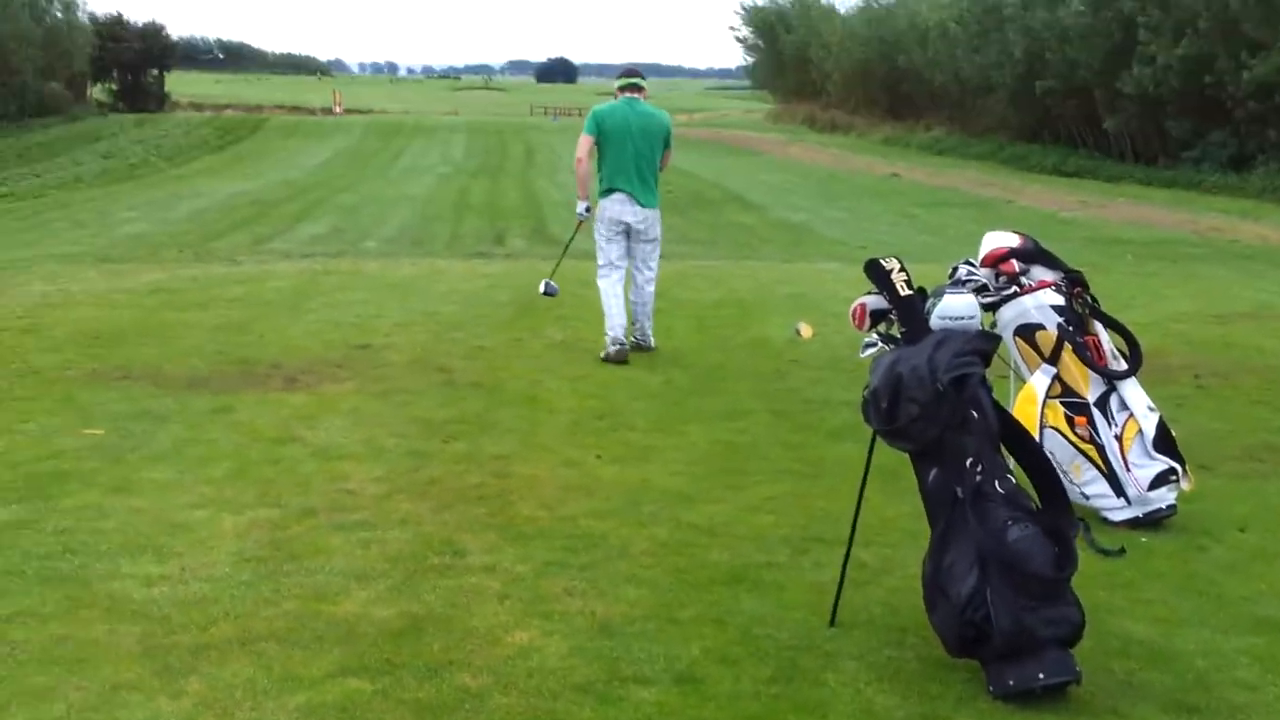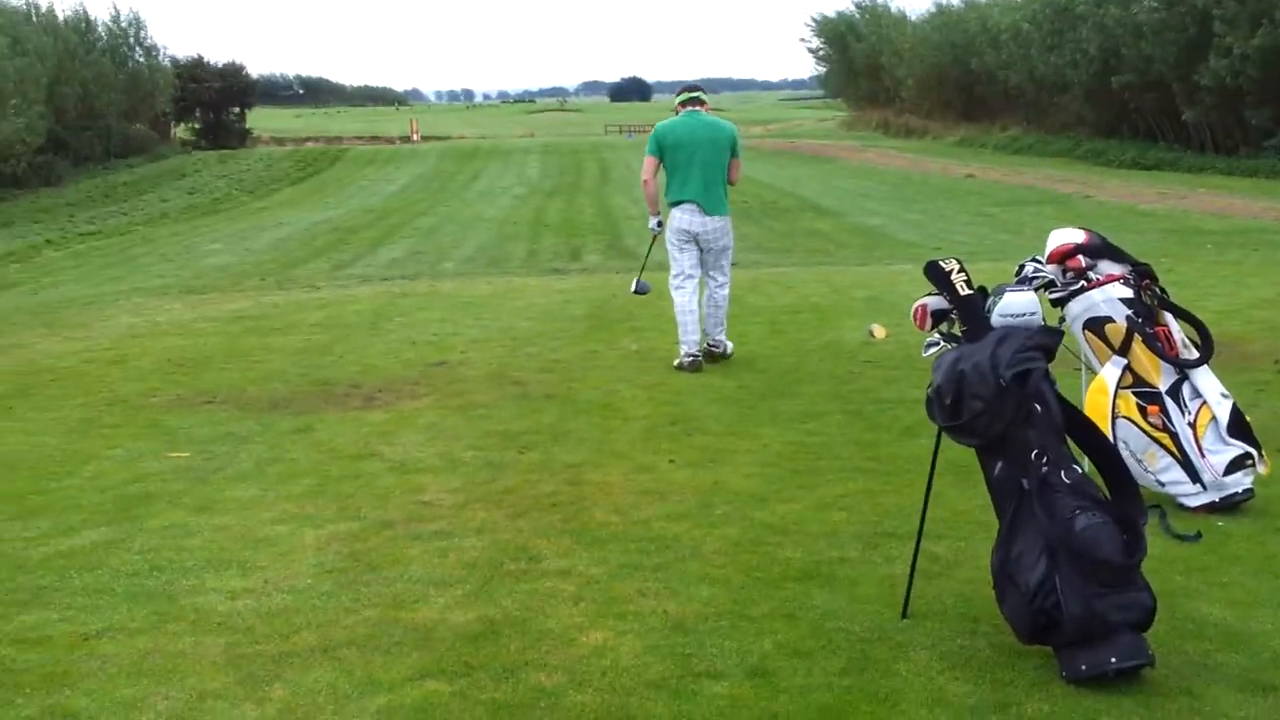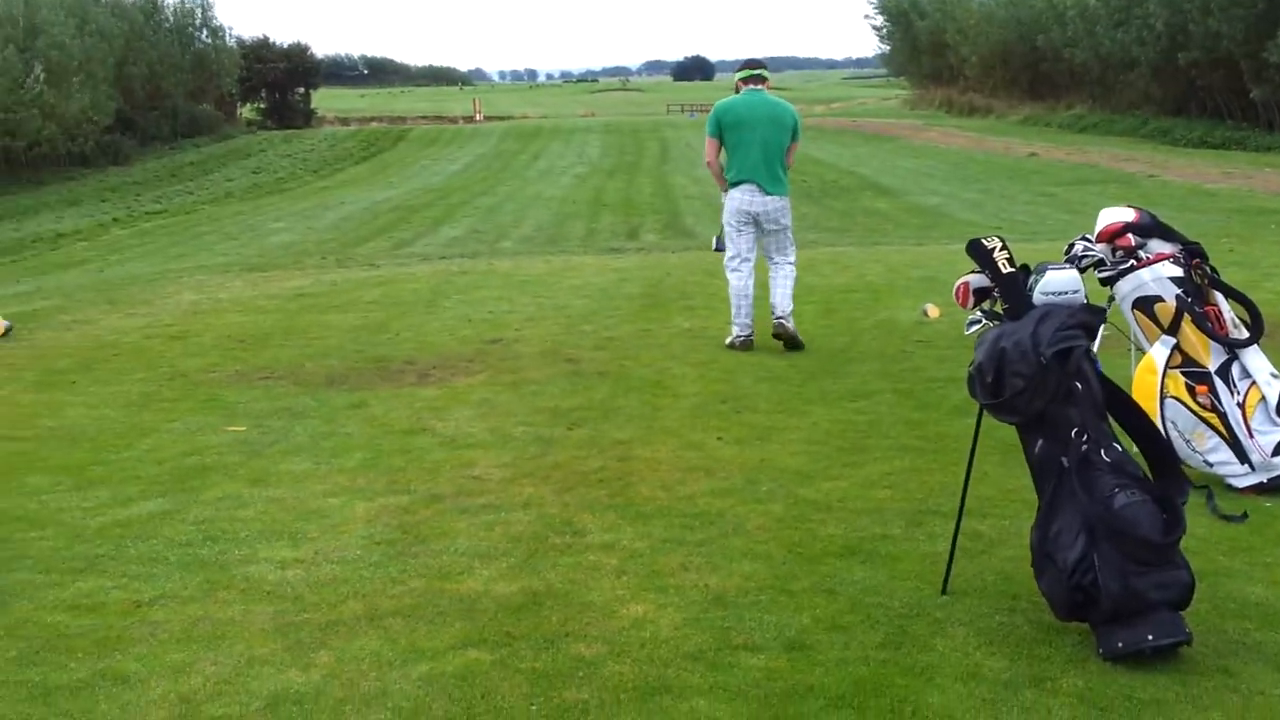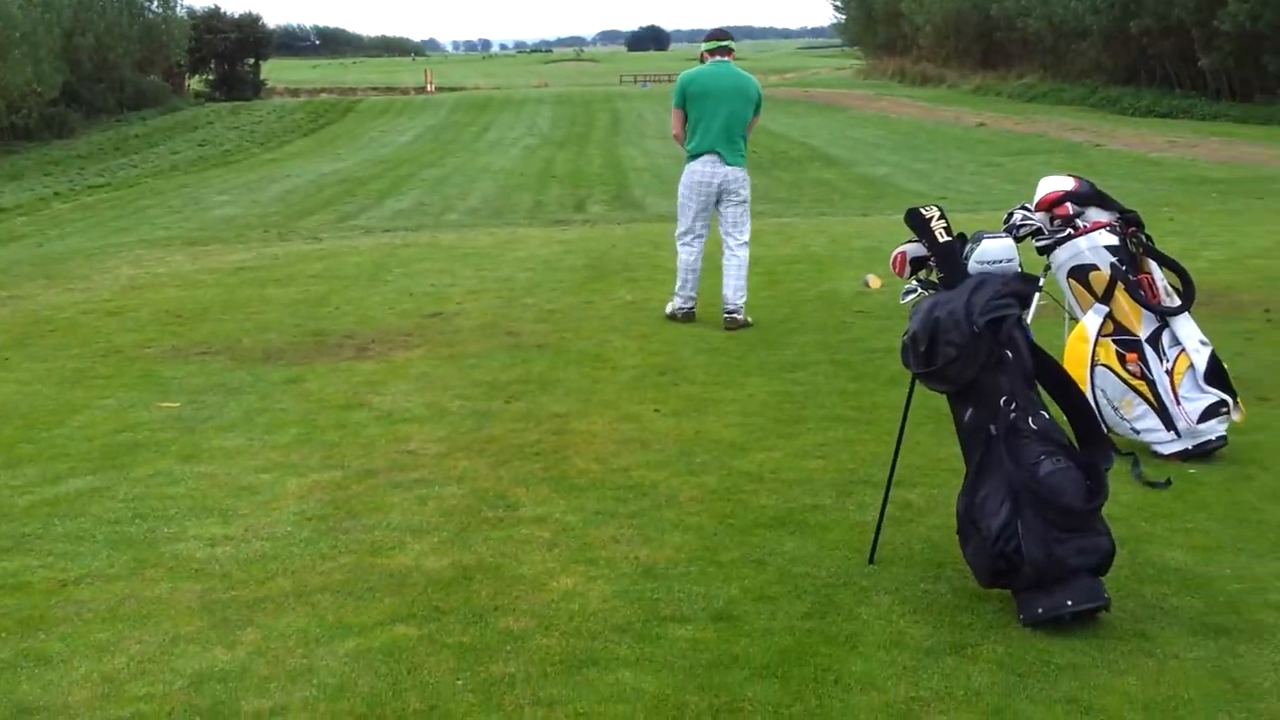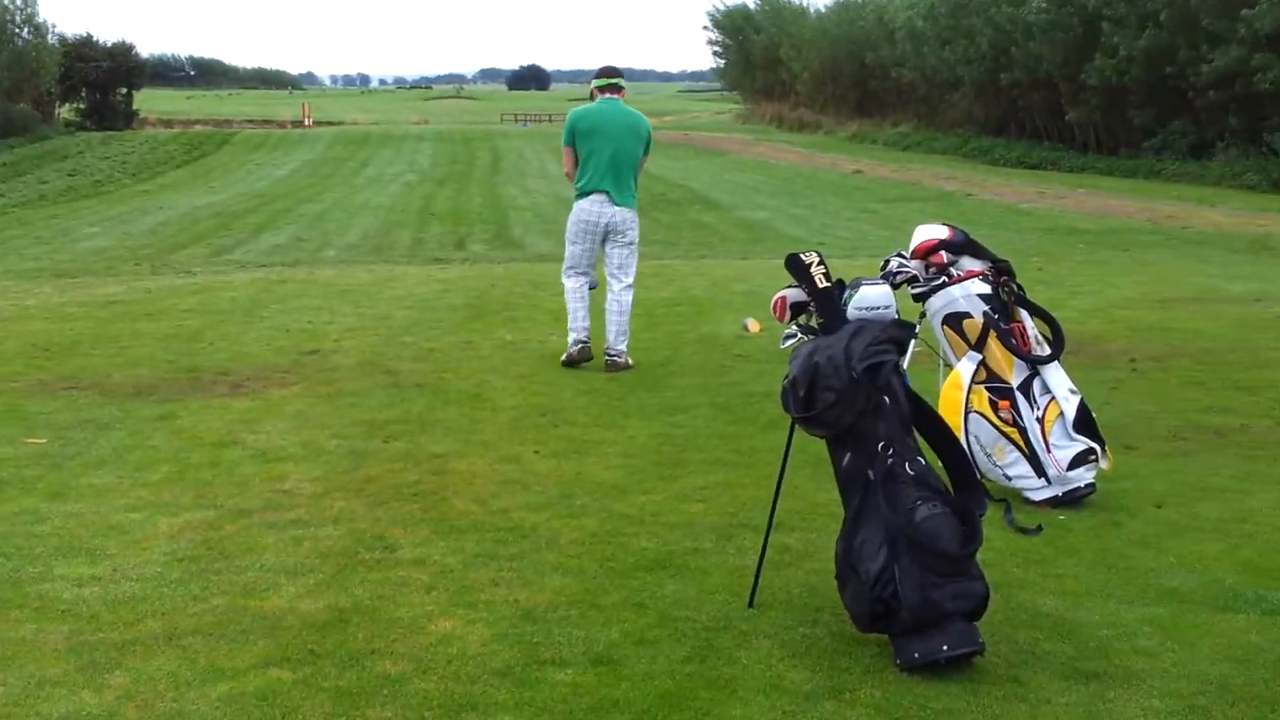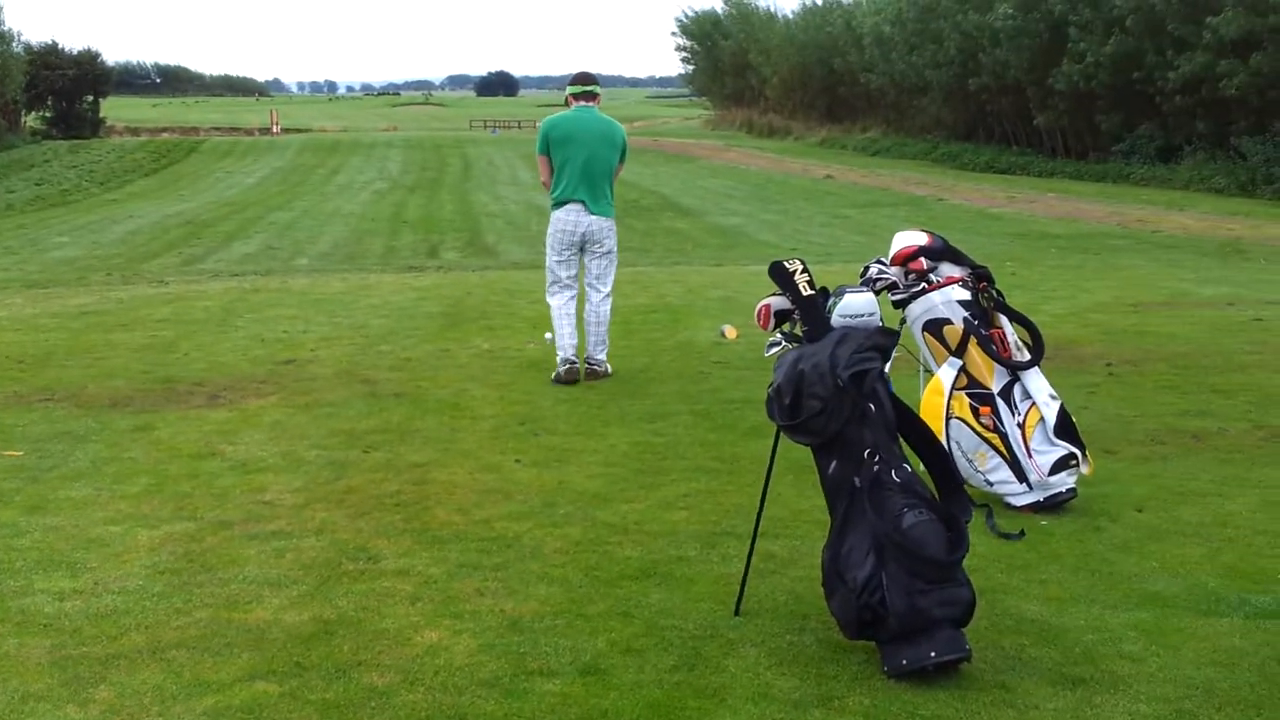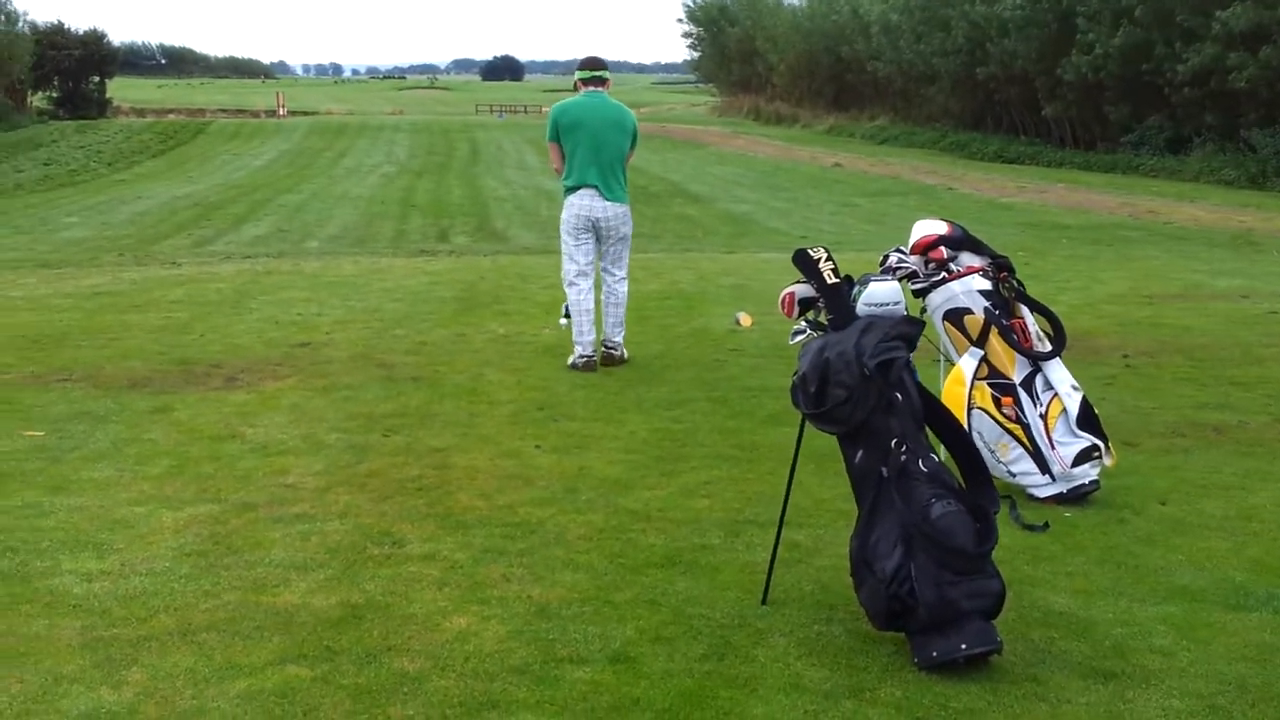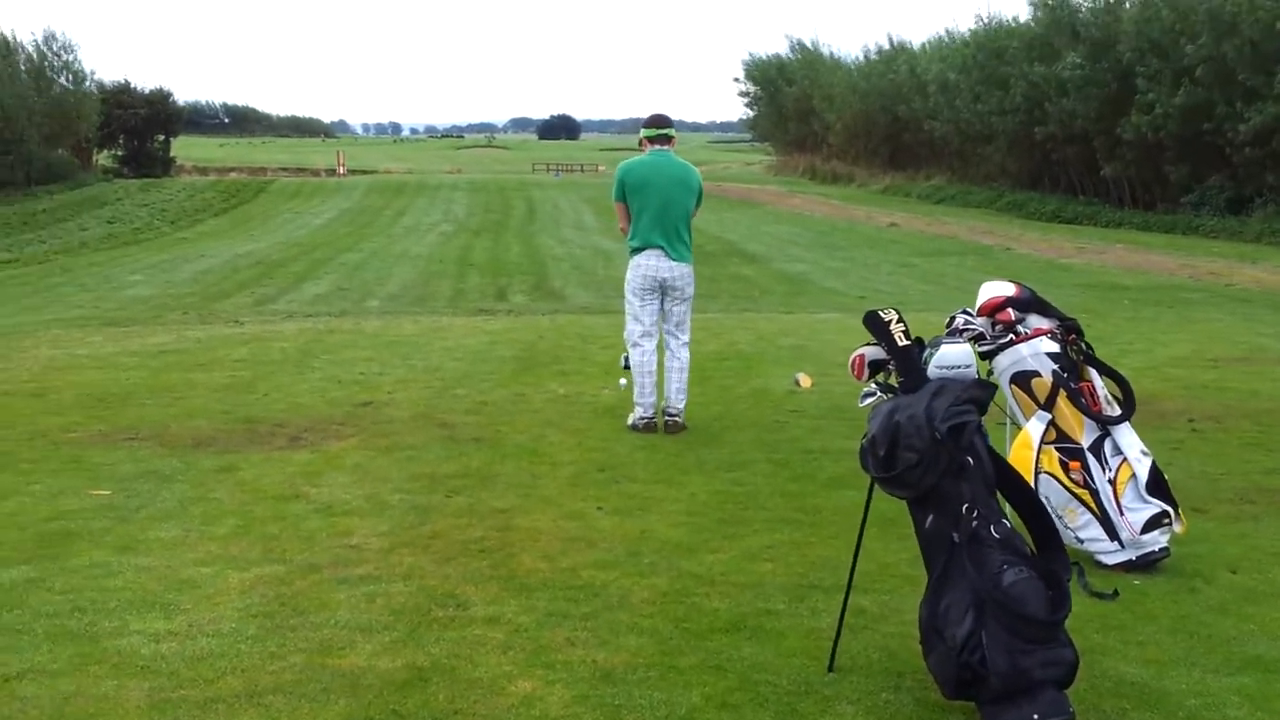
dt=0.2s
person 1, frame 1
left shoulder: (600, 113)
right shoulder: (661, 118)
left elbow: (581, 158)
left wrist: (583, 200)
left hip: (611, 206)
right hip: (647, 208)
left knee: (611, 274)
right knee: (644, 276)
left ankle: (617, 342)
right ankle: (642, 338)
person 1, frame 2
left shoulder: (663, 130)
right shoulder: (727, 129)
left elbow: (647, 179)
right elbow: (733, 178)
left wrist: (654, 215)
left hip: (680, 217)
right hip: (717, 218)
left knee: (684, 285)
right knee: (718, 281)
left ankle: (690, 353)
right ankle: (715, 342)
person 1, frame 3
left shoulder: (723, 108)
right shoulder: (788, 111)
left elbow: (711, 160)
right elbow: (788, 162)
left hip: (739, 197)
right hip: (776, 198)
left knee: (739, 267)
right knee: (783, 262)
left ankle: (742, 334)
right ankle: (783, 318)
person 1, frame 4
left shoulder: (688, 79)
right shoulder: (752, 84)
left elbow: (678, 132)
right elbow: (747, 131)
left hip: (699, 169)
right hip: (736, 171)
left knee: (689, 240)
right knee: (736, 243)
left ankle: (684, 305)
right ankle: (734, 311)
person 1, frame 5
left shoulder: (577, 116)
right shoulder: (642, 123)
left elbow: (569, 169)
left hip: (587, 208)
right hip: (624, 211)
left knee: (576, 276)
right knee: (620, 284)
left ankle: (579, 340)
right ankle: (616, 353)
person 1, frame 6
left shoulder: (551, 125)
right shoulder: (616, 130)
left elbow: (546, 179)
left hip: (564, 217)
right hip: (601, 220)
left knee: (561, 291)
right knee: (599, 294)
left ankle: (568, 362)
right ankle: (596, 362)
person 1, frame 7
left shoulder: (561, 111)
right shoulder: (626, 115)
left elbow: (558, 165)
left hip: (578, 203)
right hip: (616, 205)
left knee: (579, 280)
right knee: (615, 278)
left ankle: (585, 353)
right ankle: (613, 346)
person 1, frame 8
left shoulder: (627, 170)
right shoulder: (692, 174)
left elbow: (624, 225)
right elbow: (688, 220)
left hip: (643, 263)
right hip: (680, 265)
left knee: (642, 340)
right knee: (678, 341)
left ankle: (645, 414)
right ankle: (674, 413)
